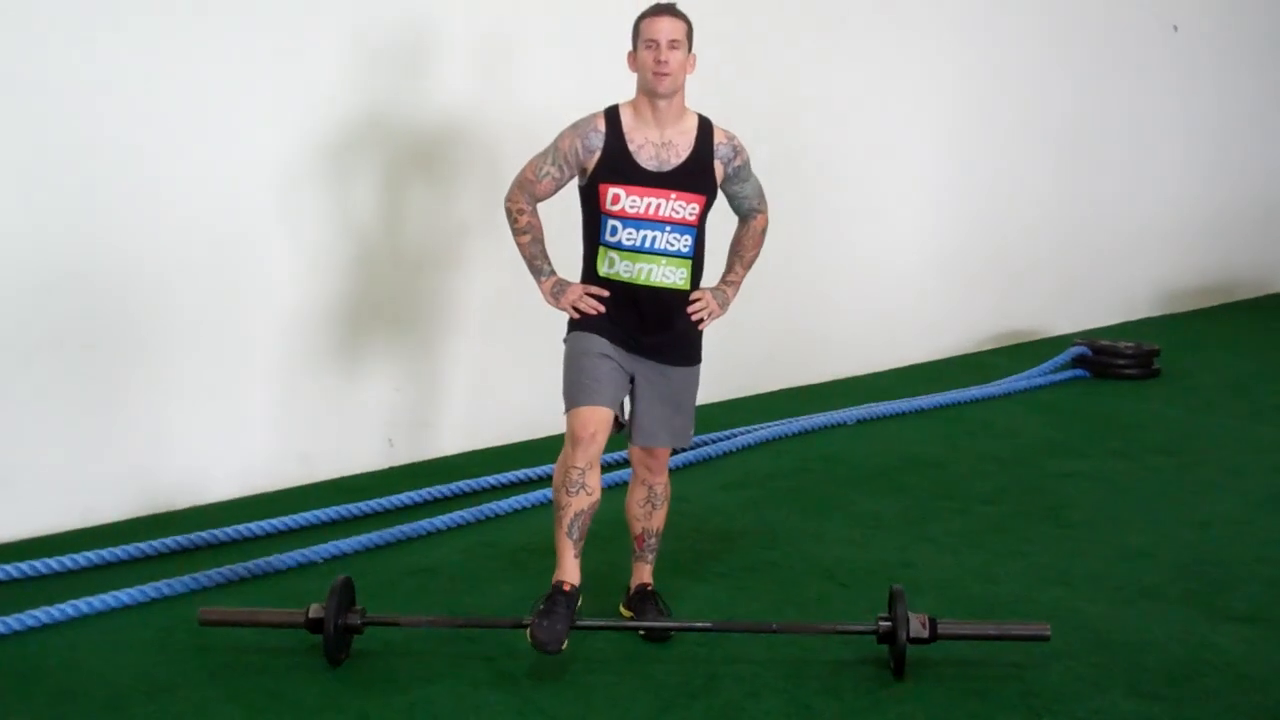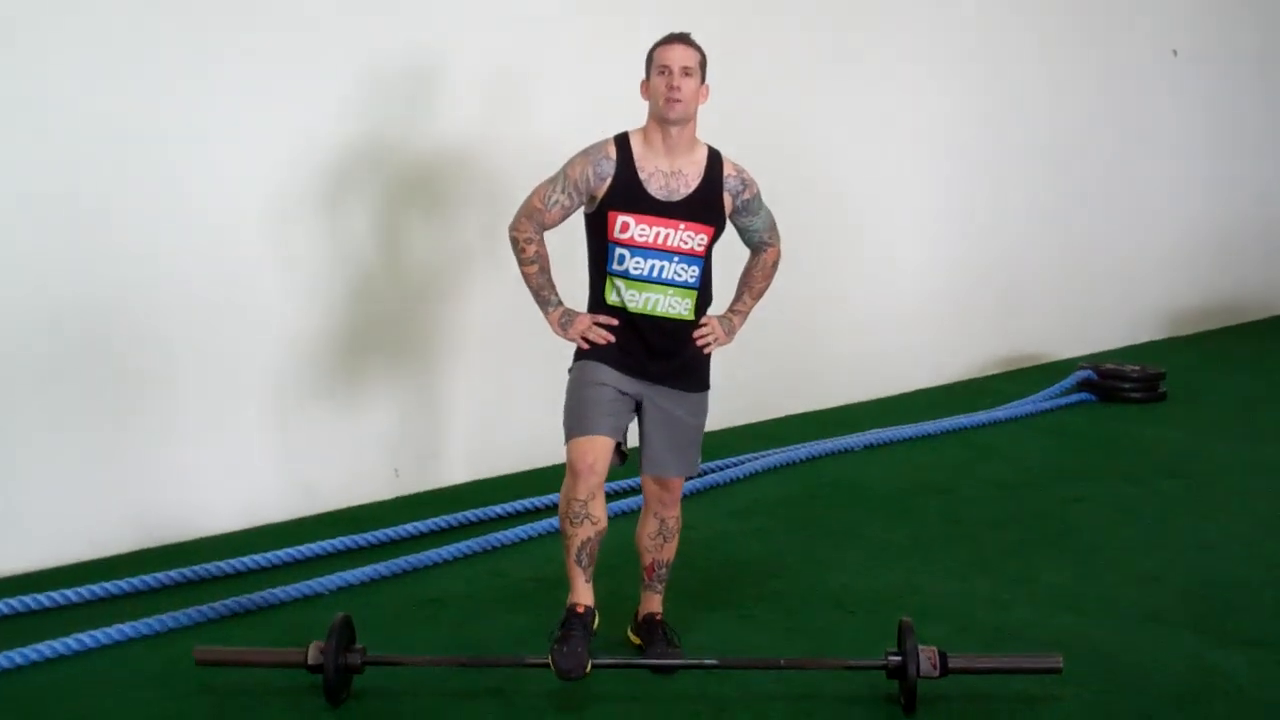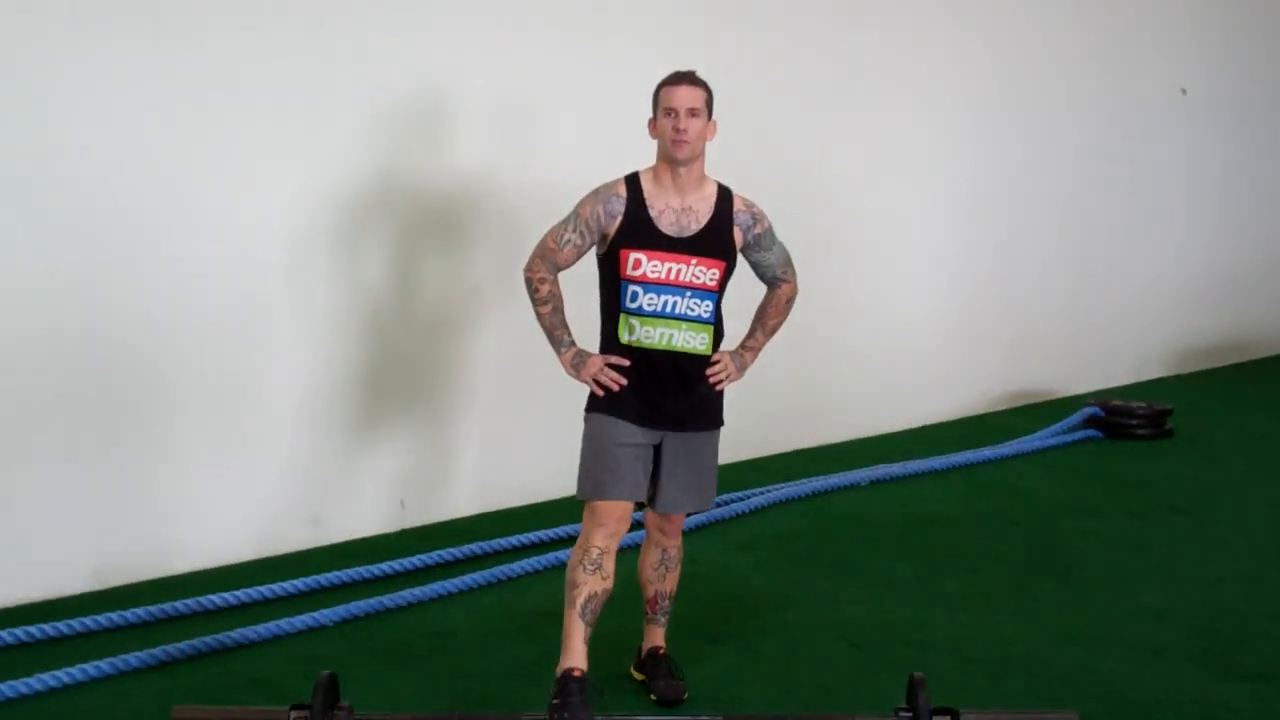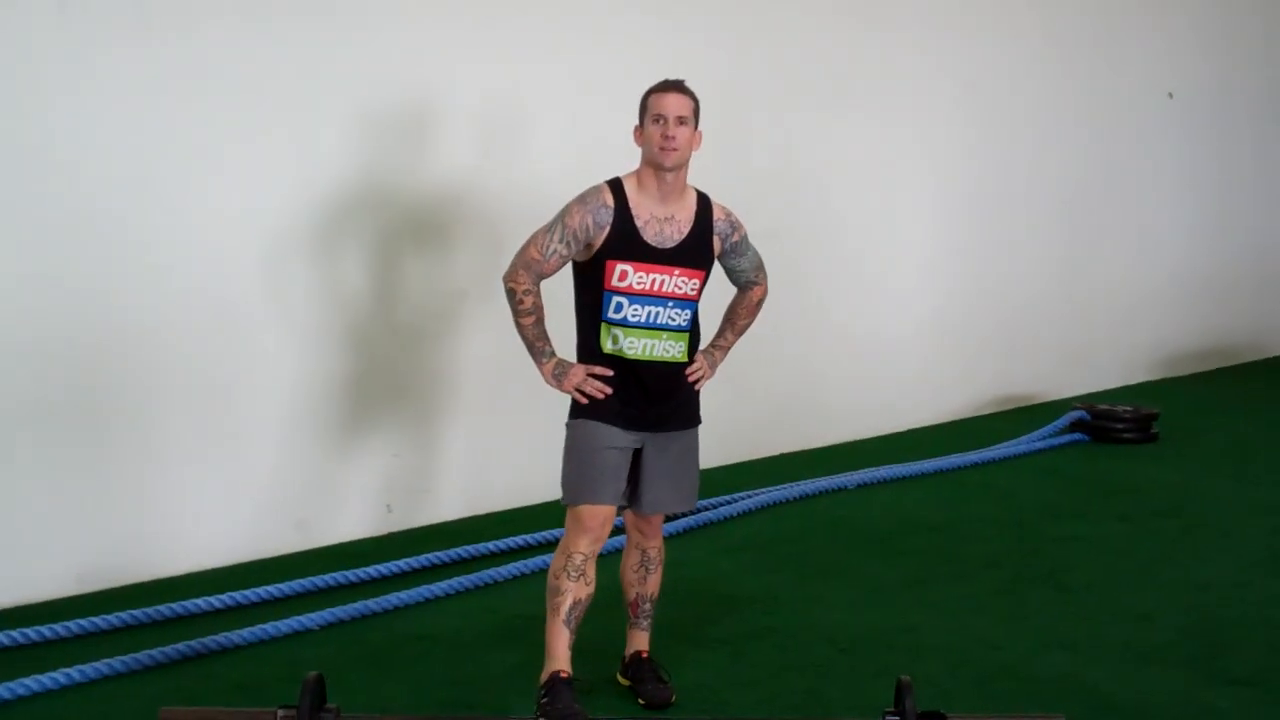
dt=0.7s
person 1, frame 1
left shoulder: (720, 146)
right shoulder: (592, 134)
left elbow: (755, 214)
right elbow: (520, 197)
left wrist: (728, 288)
right wrist: (549, 282)
left hip: (674, 334)
right hip: (601, 323)
left knee: (653, 459)
right knee: (585, 436)
left ankle: (641, 587)
right ankle: (565, 585)
person 1, frame 2
left shoulder: (729, 178)
right shoulder: (603, 161)
left elbow: (768, 247)
right elbow: (525, 225)
left wrist: (734, 318)
right wrist: (556, 313)
left hip: (682, 363)
right hip: (608, 353)
left knee: (665, 490)
right knee: (586, 467)
left ankle: (650, 614)
right ankle: (579, 606)
person 1, frame 3
left shoulder: (740, 215)
right shoulder: (613, 202)
left elbow: (784, 282)
right elbow: (539, 267)
left wrist: (745, 355)
right wrist: (569, 353)
left hip: (694, 402)
right hip: (620, 397)
left knee: (667, 525)
right knee: (605, 524)
left ankle: (653, 649)
person 1, frame 4
left shoulder: (719, 223)
right shoulder: (597, 209)
left elbow: (755, 285)
right elbow: (519, 276)
left wrist: (715, 354)
right wrist: (550, 365)
left hip: (673, 406)
right hip: (604, 401)
left knee: (648, 527)
right knee: (587, 530)
left ankle: (638, 655)
